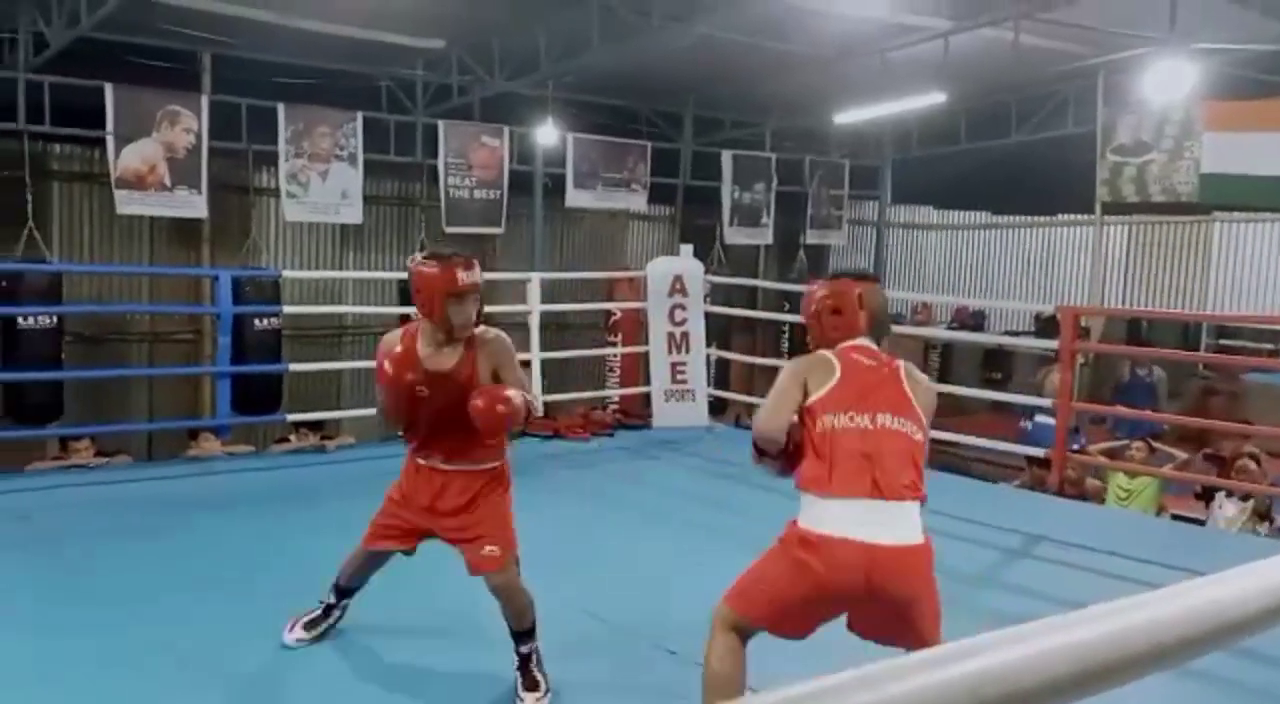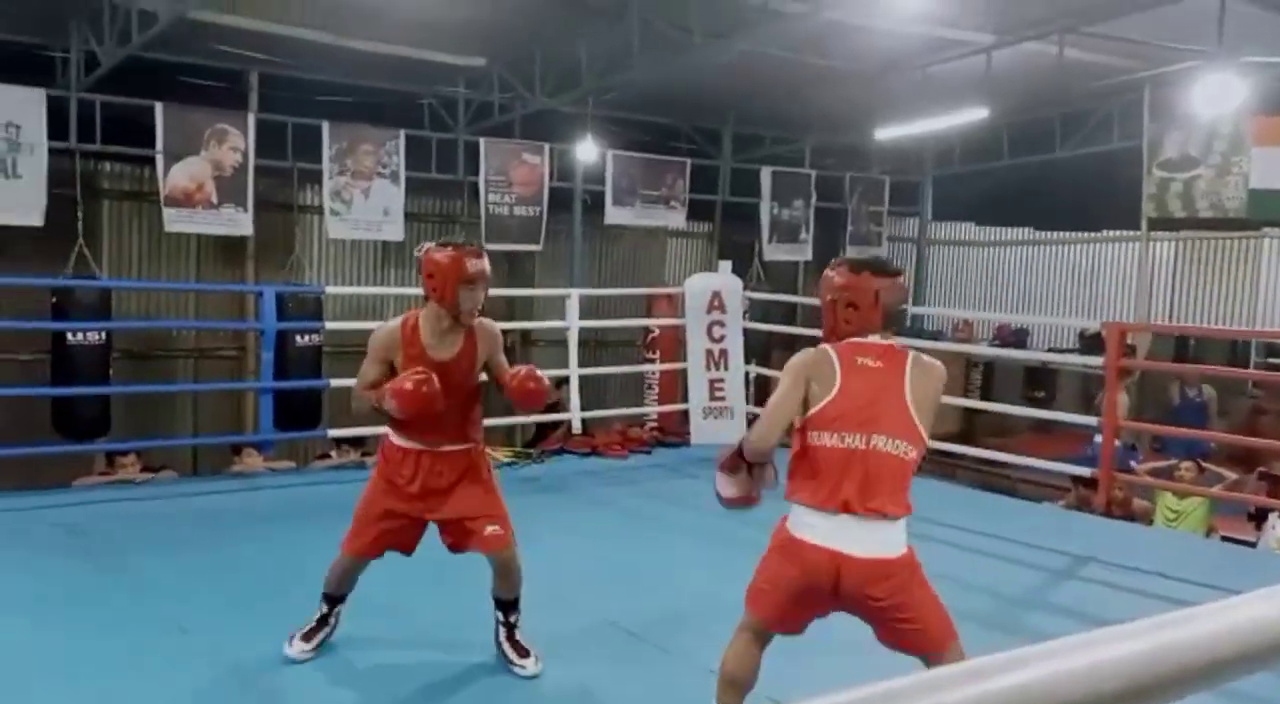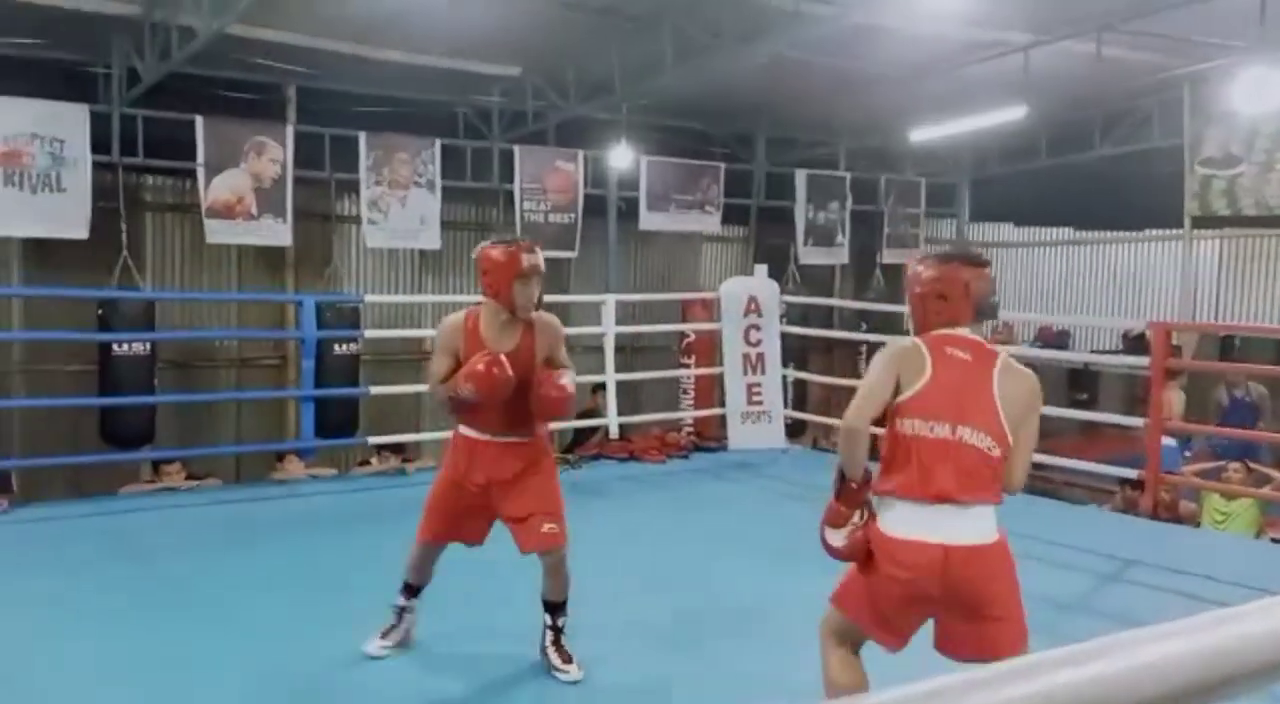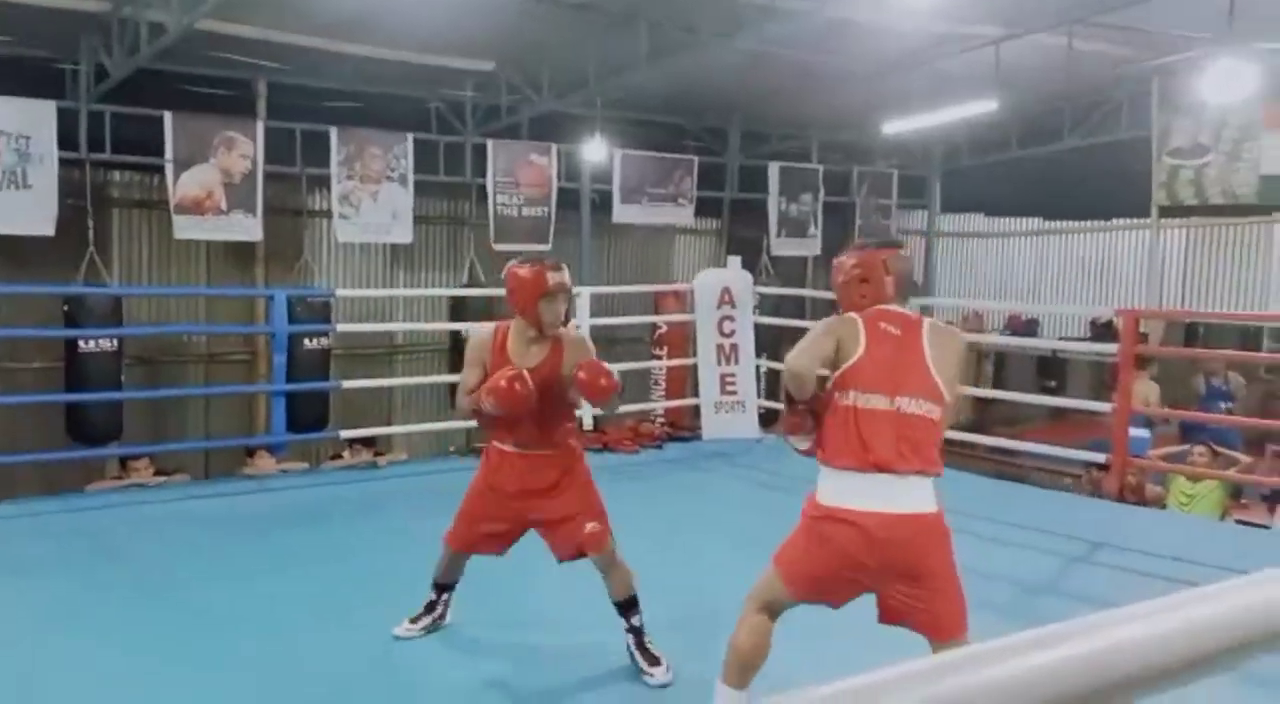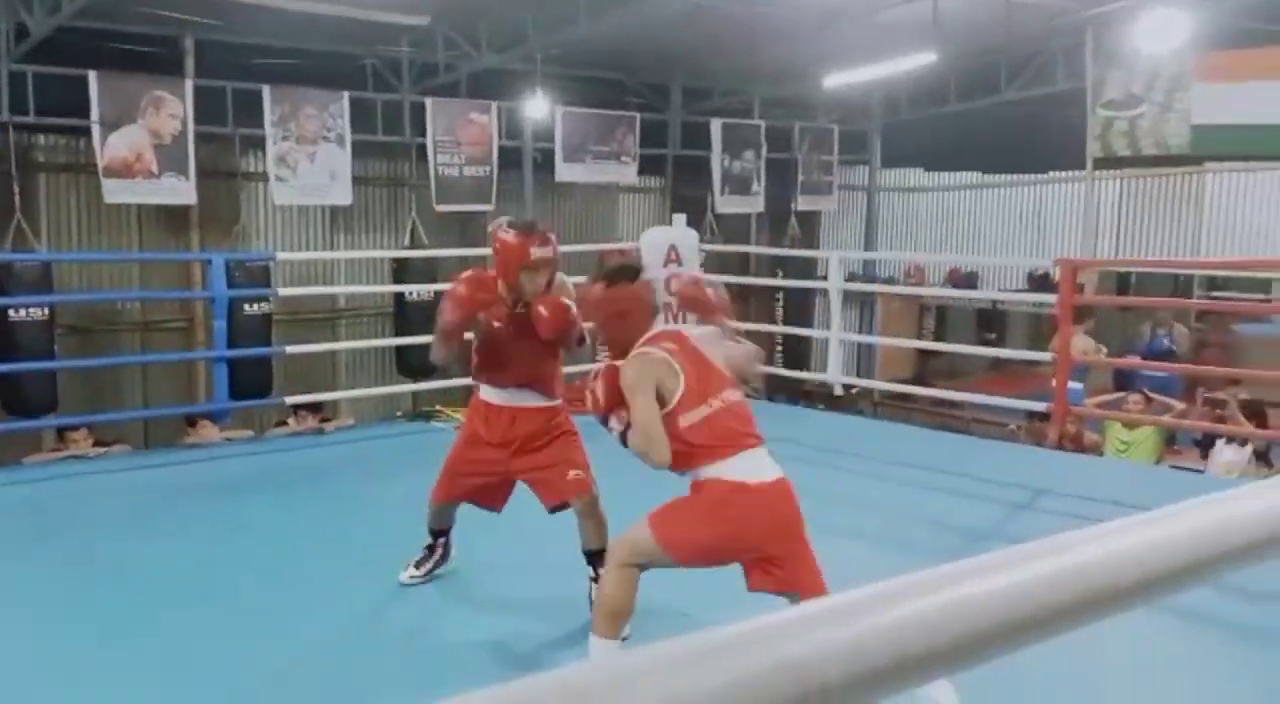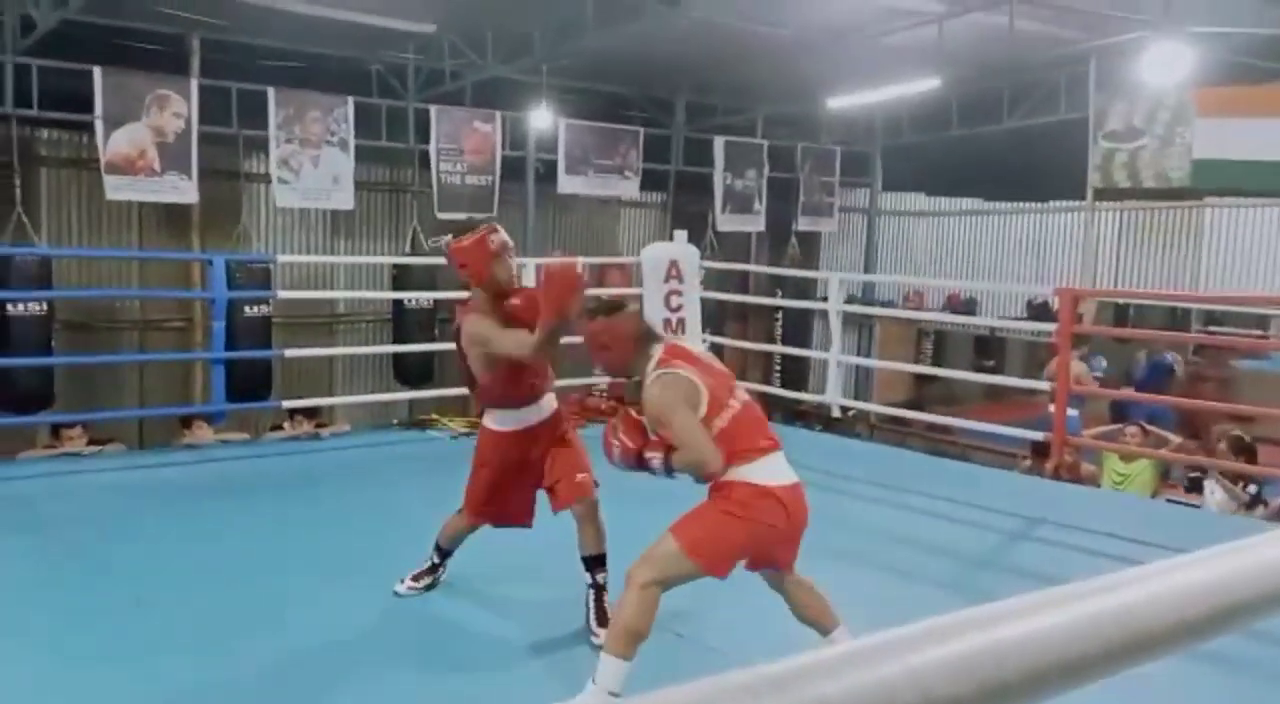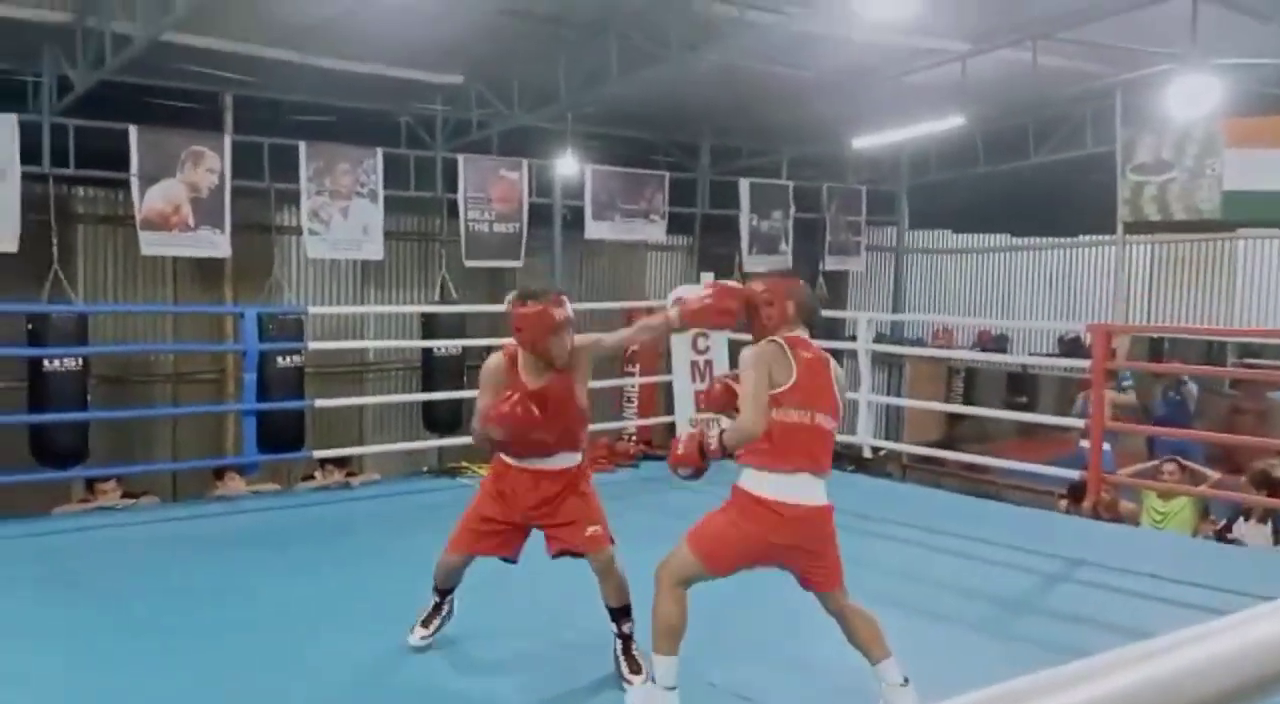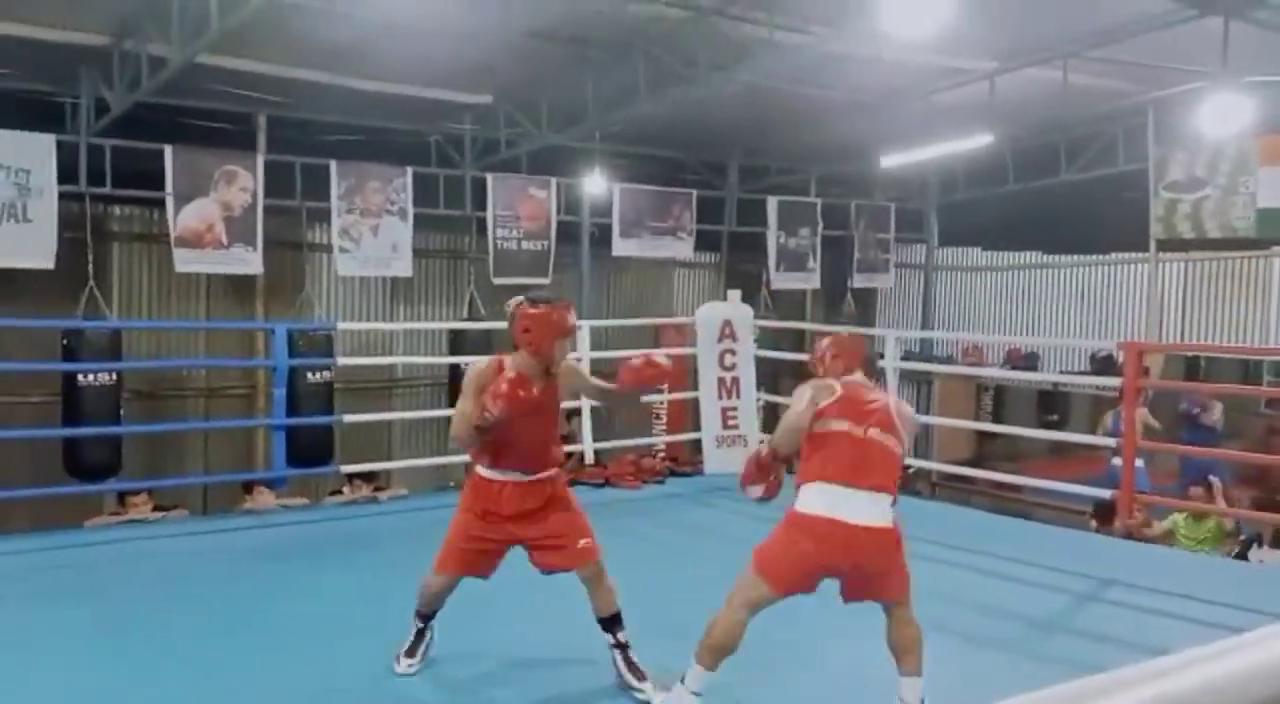
dt=0.3s
person 1, frame 1
left shoulder: (492, 343)
right shoulder: (397, 345)
left elbow: (521, 396)
right elbow: (390, 421)
left wrist: (515, 405)
right wrist: (392, 397)
left hip: (480, 479)
right hip: (423, 472)
left knee: (502, 577)
right knee: (368, 551)
left ankle: (529, 660)
right ankle: (332, 608)
person 1, frame 2
left shoulder: (487, 335)
right shoulder: (393, 336)
left elbow: (504, 379)
right elbow: (363, 395)
left wrist: (524, 388)
right wrist: (388, 401)
left hip: (464, 463)
right hip: (404, 462)
left knee: (503, 553)
right knee: (356, 552)
left ankle: (507, 632)
right ankle: (325, 619)
person 1, frame 3
left shoulder: (547, 328)
right shoulder: (455, 327)
left elbow: (563, 378)
right elbow: (437, 393)
left wrist: (566, 391)
right wrist: (461, 388)
left hip: (527, 453)
right hip: (470, 450)
left knee: (553, 550)
right knee: (429, 540)
left ankle: (554, 636)
right ankle: (403, 615)
person 1, frame 4
left shoulder: (574, 343)
right shoulder: (485, 341)
left elbow: (600, 396)
right elbow: (464, 406)
left wrist: (604, 391)
right wrist: (485, 403)
left hip: (558, 466)
right hip: (503, 461)
left knee: (604, 551)
right knee: (456, 544)
left ankle: (637, 638)
right ankle: (437, 606)
person 1, frame 5
left shoulder: (555, 290)
right shoulder: (473, 292)
left elbow: (576, 346)
right elbow: (443, 361)
left wrist: (569, 327)
right wrist: (449, 327)
left hip: (548, 419)
right hip: (490, 417)
left knee: (586, 501)
right knee: (444, 496)
left ankle: (602, 588)
right ankle: (437, 549)
person 1, frame 6
left shoulder: (512, 299)
right shoulder: (475, 322)
right elbow: (533, 349)
left wrist: (545, 308)
right wrist: (554, 310)
left hip: (552, 422)
right hip: (506, 436)
left knee: (586, 504)
right knee: (474, 515)
left ankle: (598, 596)
right ankle: (436, 564)
person 1, frame 7
left shoulder: (585, 350)
right shoulder: (497, 367)
left elbow: (634, 333)
right elbow: (479, 433)
left wrist: (686, 312)
right wrist: (497, 431)
left hip: (566, 477)
right hip: (511, 474)
left knee: (602, 560)
right knee: (457, 554)
left ankle: (626, 644)
right ankle: (439, 609)
person 1, frame 8
left shoulder: (565, 373)
right shoulder: (483, 374)
left elbow: (609, 395)
right elbow: (460, 440)
left wrist: (630, 384)
right wrist: (484, 417)
left hip: (545, 489)
right hip: (492, 491)
left knee: (592, 568)
right knee: (444, 576)
left ankle: (623, 654)
right ankle: (421, 634)
person 2, frame 1
left shoulder: (809, 367)
right shoulder: (919, 386)
left elbow: (768, 431)
left wrist: (782, 448)
left hip: (824, 543)
right hip: (903, 548)
left knee: (727, 624)
right knee: (924, 650)
person 2, frame 2
left shoulder: (812, 363)
right shoulder: (928, 375)
left elbow: (761, 443)
left wrist: (744, 460)
left hip: (808, 544)
right hip: (885, 557)
left knee: (751, 635)
right knee: (947, 657)
person 2, frame 3
left shoulder: (903, 356)
right shoulder: (1020, 382)
left elbow: (854, 424)
right elbow: (1013, 480)
left wrist: (851, 493)
left hip: (899, 545)
right hip: (977, 551)
left knee: (839, 639)
person 2, frame 4
left shoulder: (839, 330)
right shoulder: (949, 342)
left elbow: (796, 367)
right elbow: (934, 422)
left wrist: (801, 406)
left hip: (839, 518)
right hip: (916, 522)
left knee: (760, 607)
right knee: (953, 647)
person 2, frame 5
left shoulder: (644, 367)
right shoulder: (702, 338)
left elbow: (657, 455)
right elbow: (752, 357)
left wrist: (619, 422)
right wrist: (715, 316)
left hip: (726, 496)
right hip: (773, 494)
left knee: (623, 558)
person 2, frame 6
left shoulder: (661, 390)
right shoulder: (685, 353)
left elbow: (708, 461)
left wrist: (655, 459)
left hip: (751, 498)
right hip: (787, 494)
left knee: (644, 578)
right knee: (781, 577)
person 2, frame 7
left shoulder: (762, 354)
right shoulder: (832, 370)
left elbow: (752, 427)
left wrist: (709, 444)
left hip: (760, 506)
right hip: (813, 512)
left knee: (671, 577)
right knee: (839, 603)
person 2, frame 8
left shoulder: (816, 389)
right shoulder: (901, 412)
left elbow: (794, 425)
left wrist: (768, 458)
left hip: (816, 524)
right hip: (877, 532)
left knee: (741, 602)
right knee: (899, 608)
